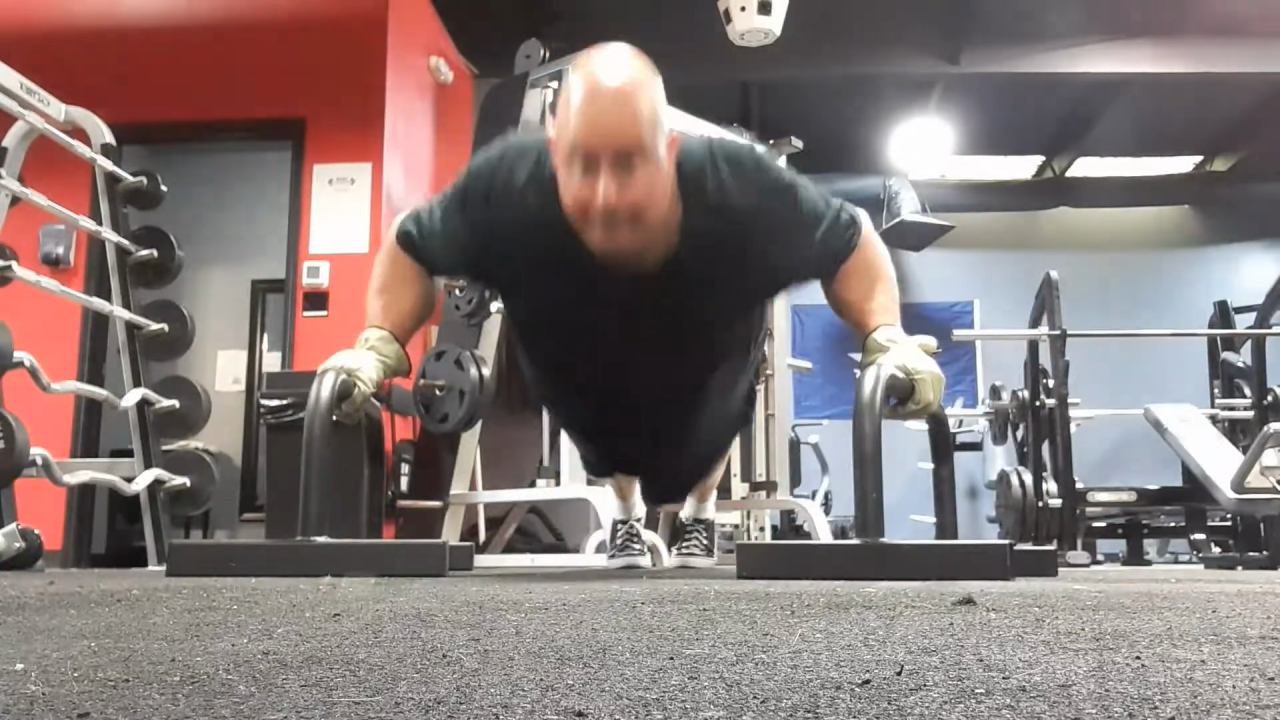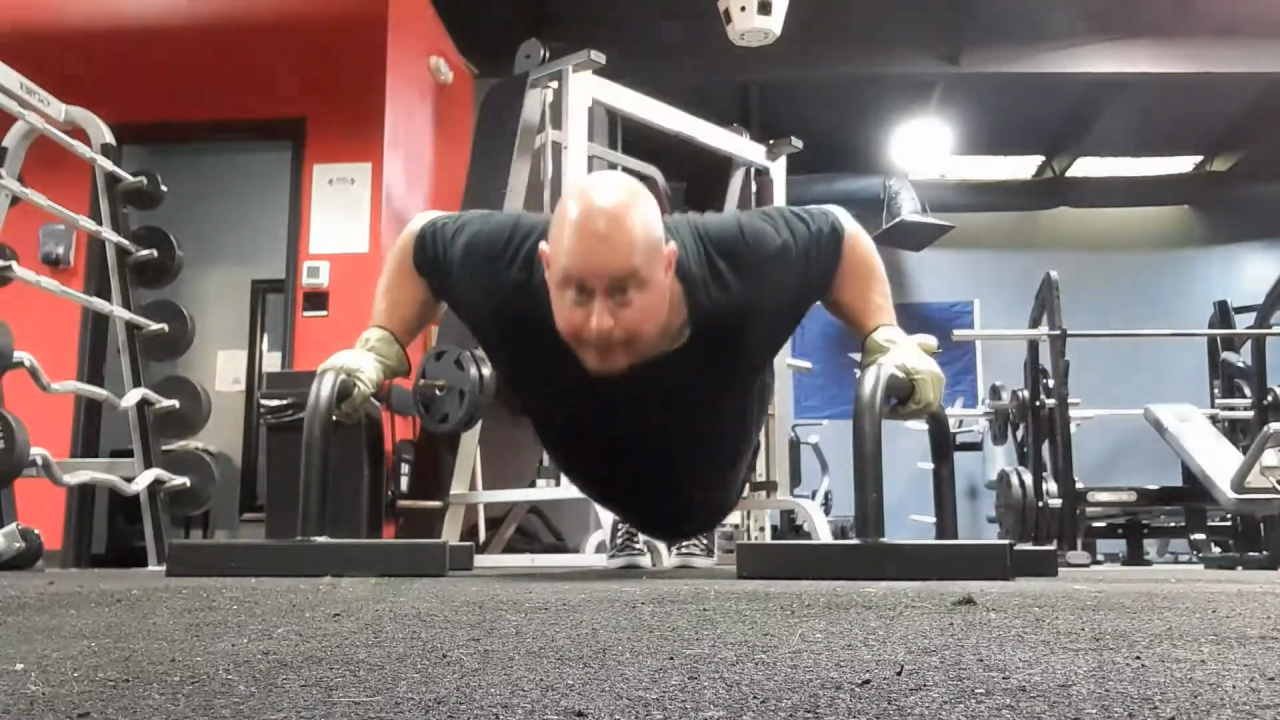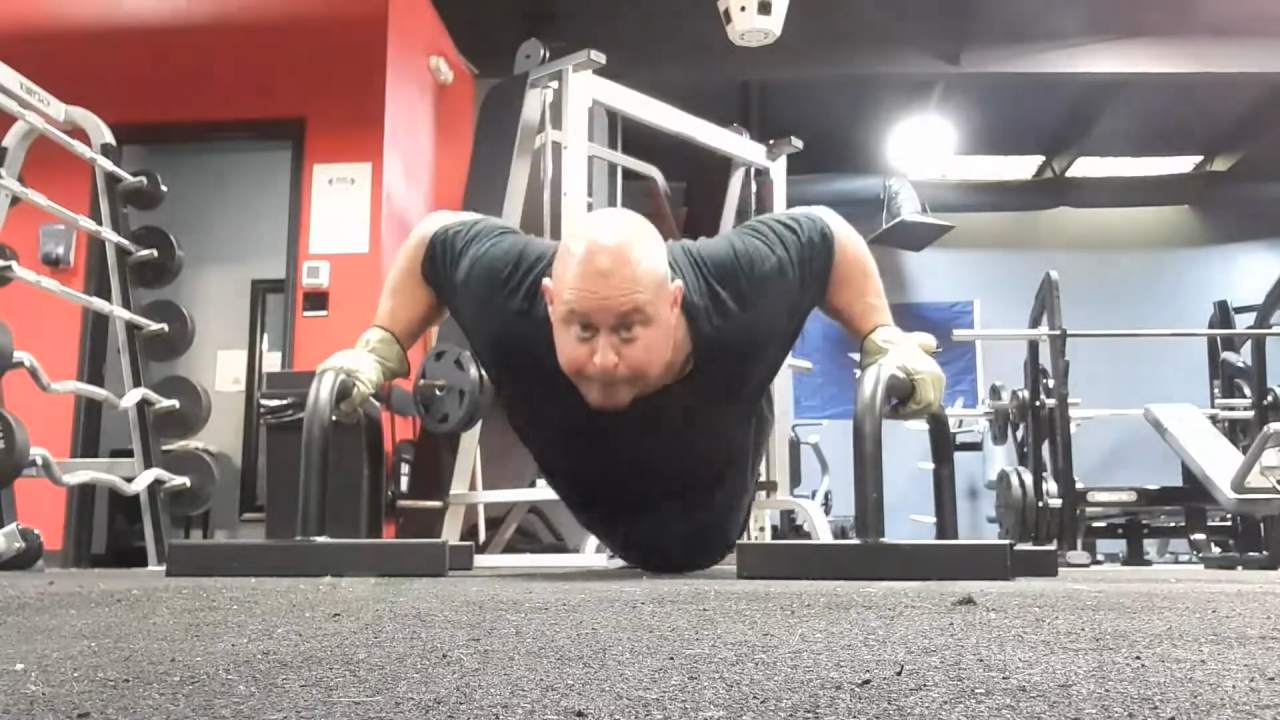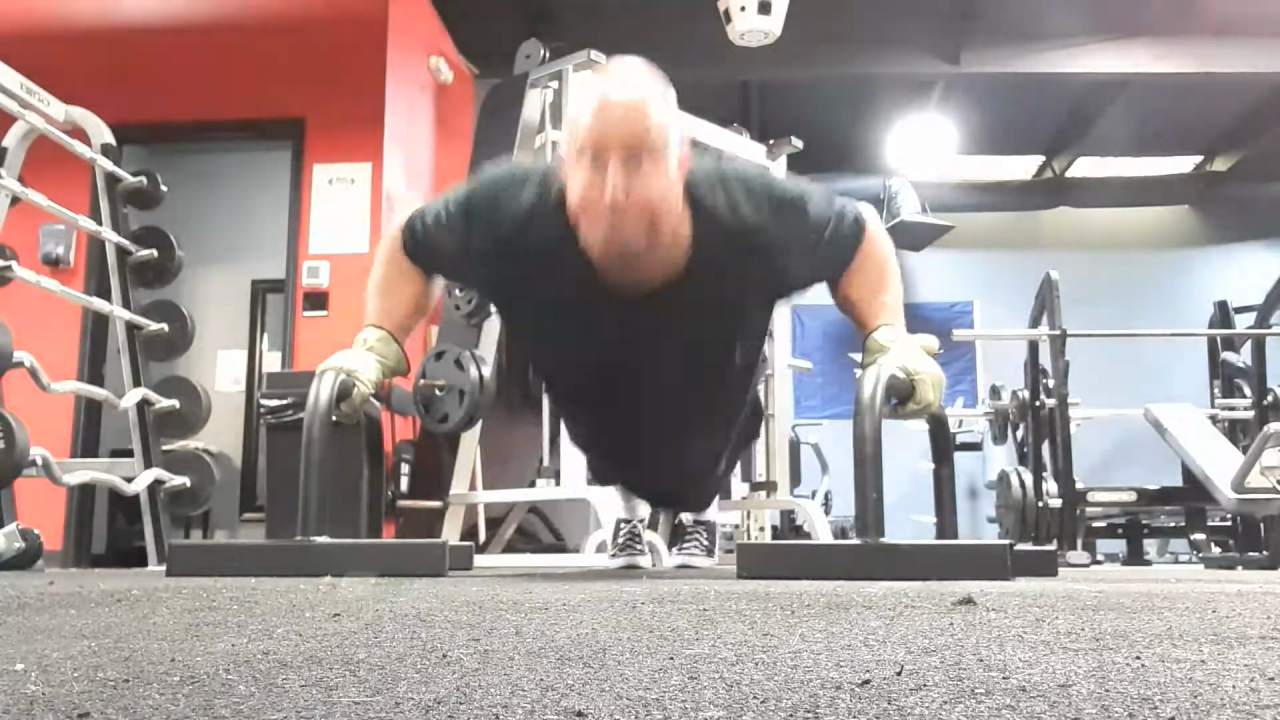
dt=0.3s
person 1, frame 1
left shoulder: (743, 191)
right shoulder: (505, 189)
left elbow: (848, 243)
right elbow: (411, 246)
left wrist: (890, 341)
right wrist: (377, 348)
left hip: (703, 396)
right hip: (587, 390)
left knee: (695, 462)
right knee: (612, 460)
left ankle: (698, 517)
right ankle: (627, 519)
person 1, frame 2
left shoulder: (740, 268)
right shoulder: (503, 267)
left elbow: (836, 234)
right elbow: (423, 240)
left wrist: (888, 341)
right wrist: (378, 349)
left ankle: (696, 531)
right ankle: (628, 525)
person 1, frame 3
left shoulder: (738, 293)
right shoulder: (509, 293)
left elbow: (825, 233)
right elbow: (436, 236)
left wrist: (885, 341)
right wrist: (379, 348)
person 1, frame 4
left shoulder: (753, 212)
right shoulder: (509, 211)
left elbow: (856, 232)
right elbow: (413, 246)
left wrist: (888, 340)
right wrist: (377, 347)
left hip: (708, 409)
right hip: (596, 403)
left knee: (696, 485)
left ankle: (700, 523)
right ankle: (629, 524)
